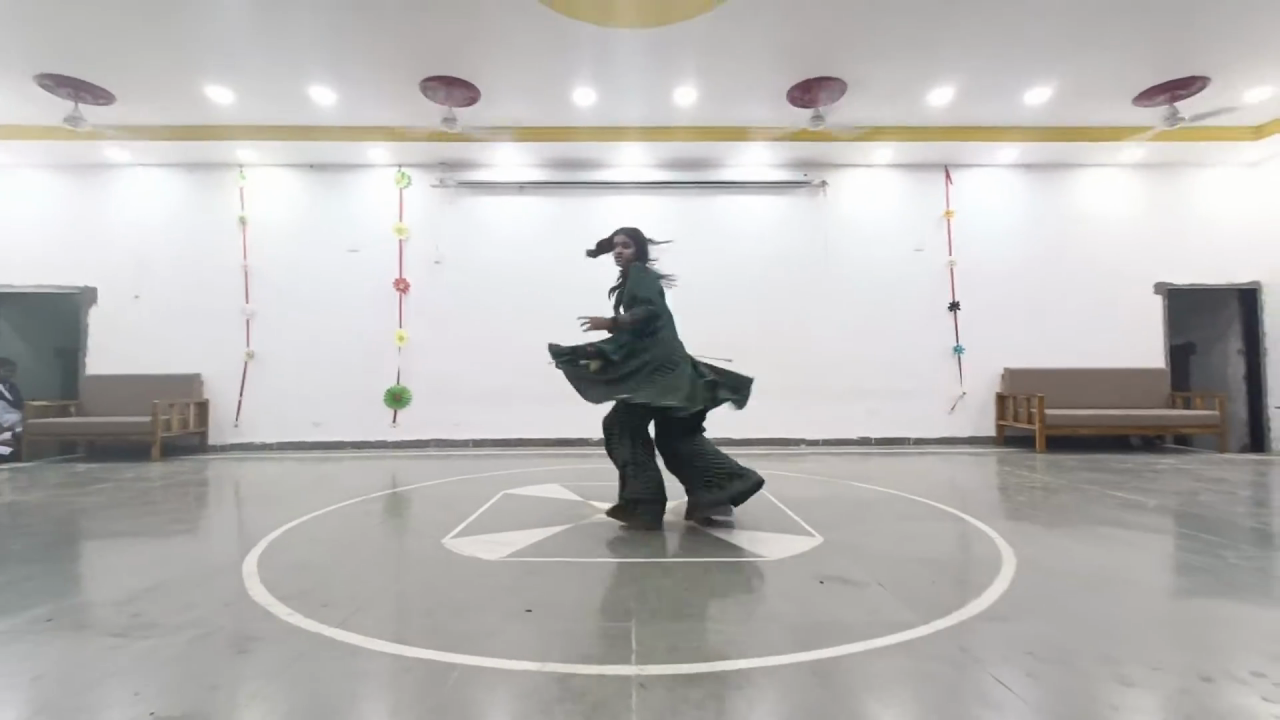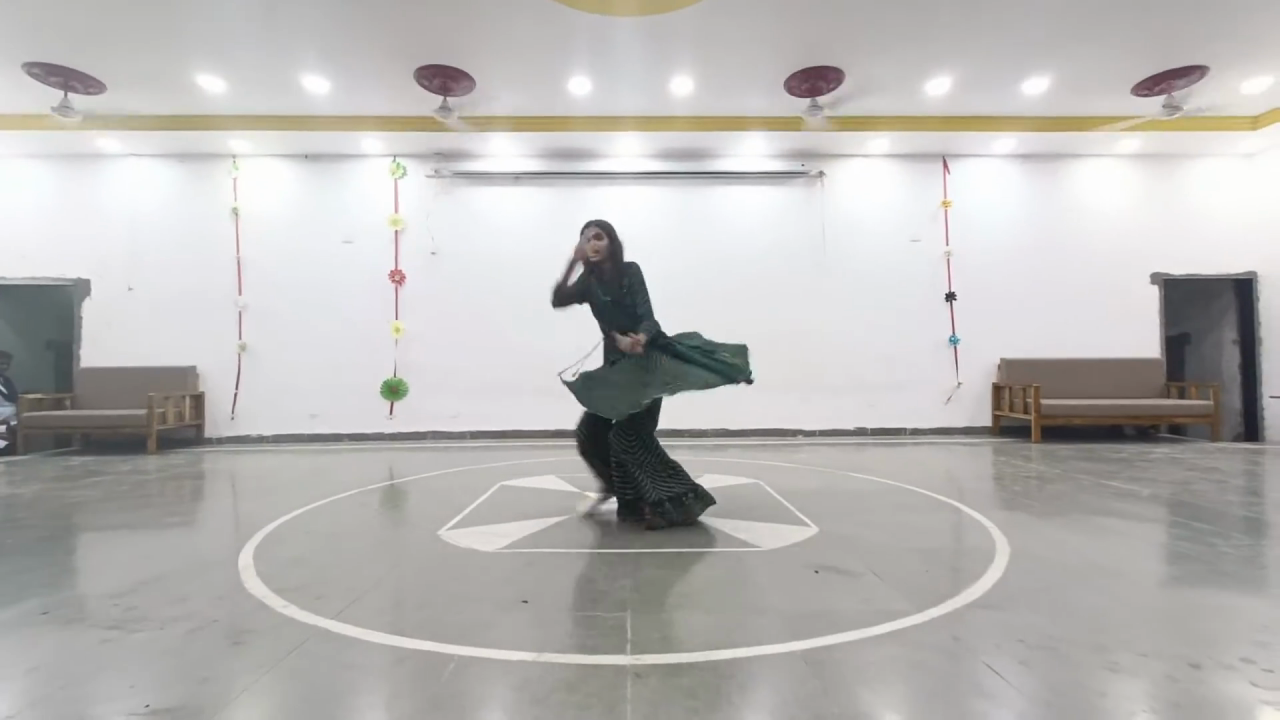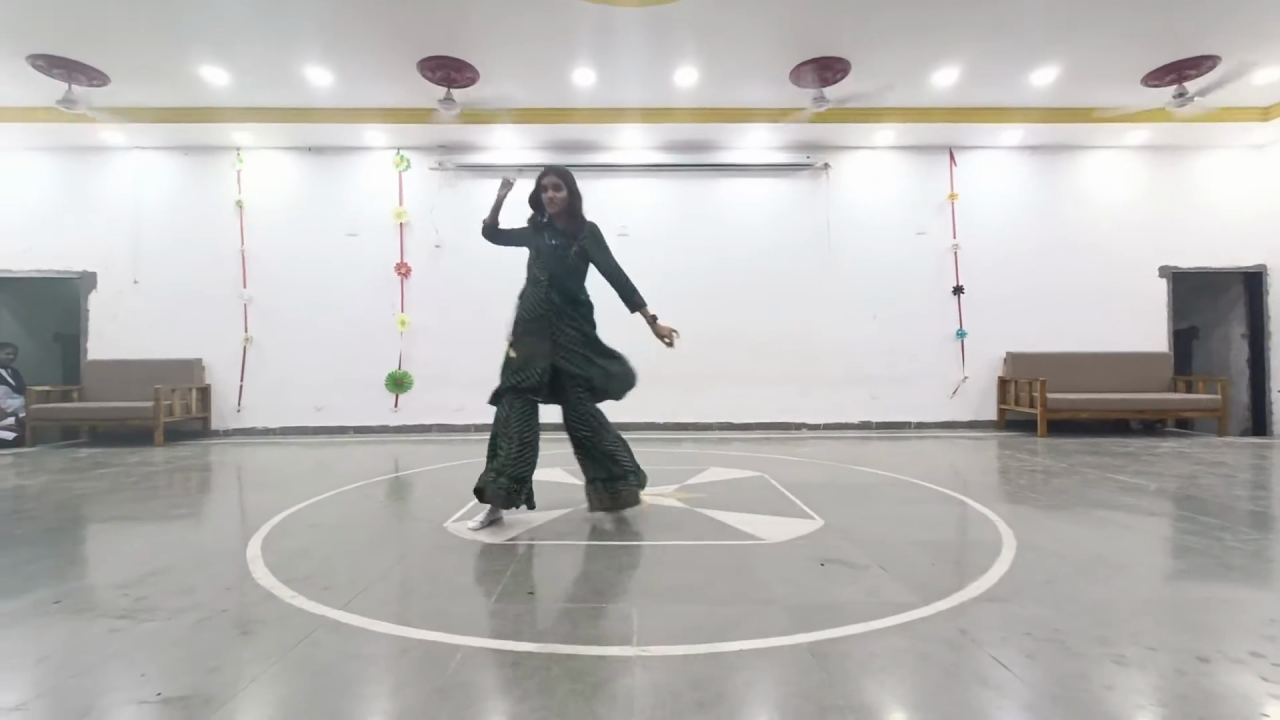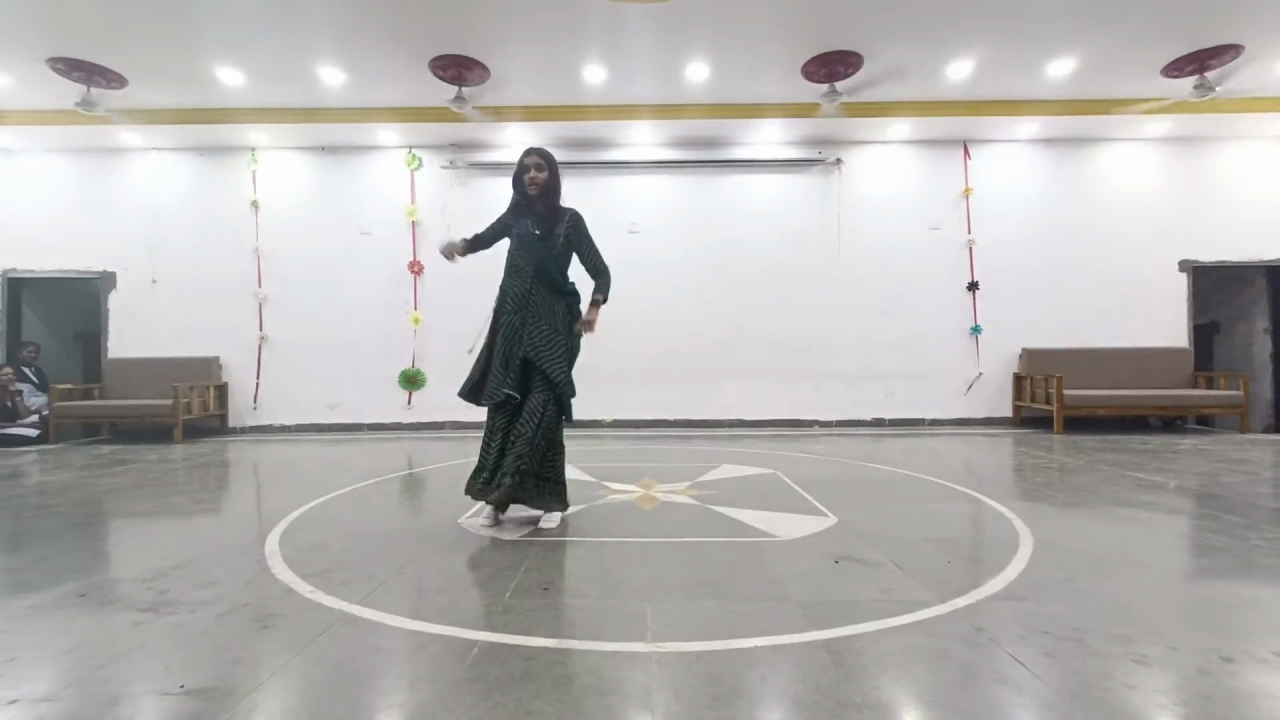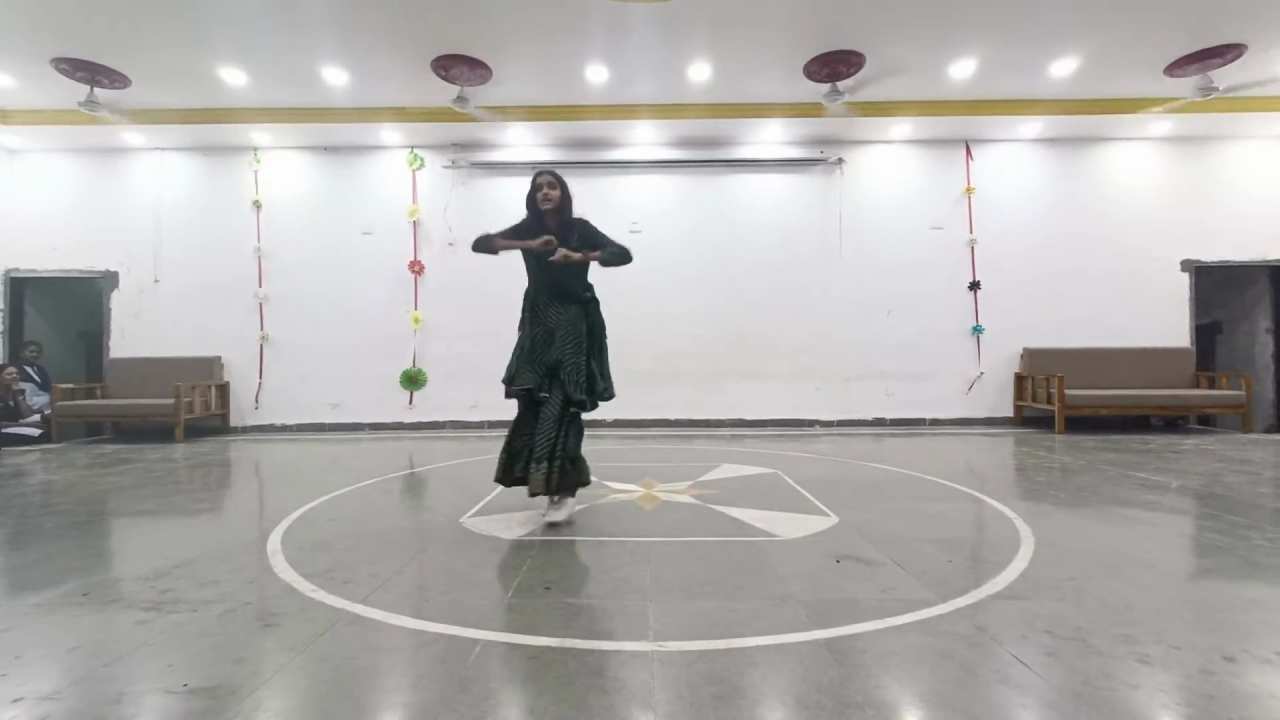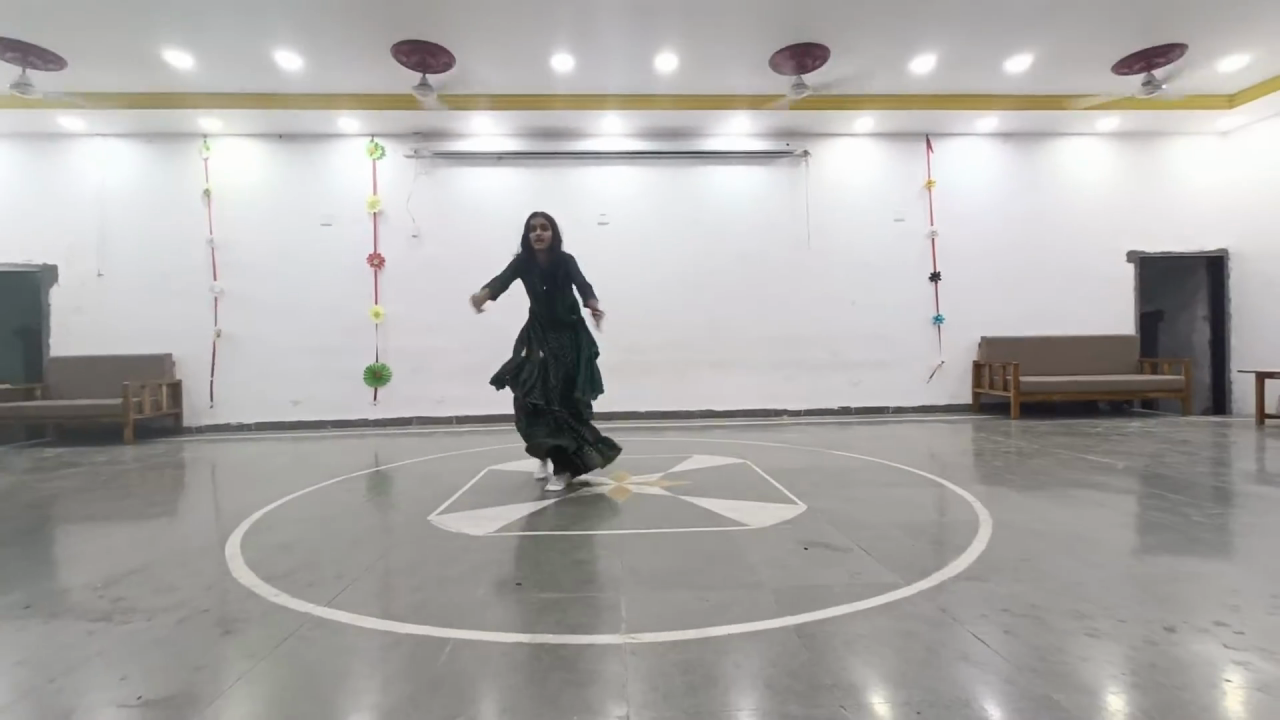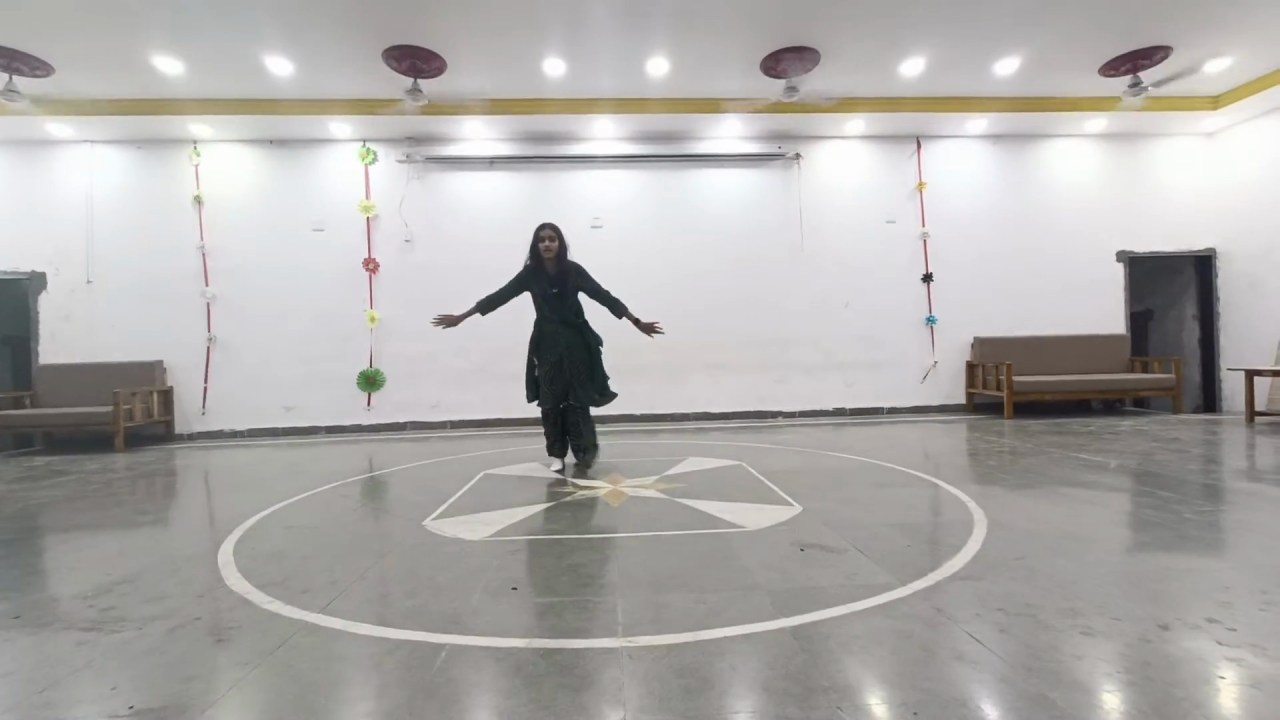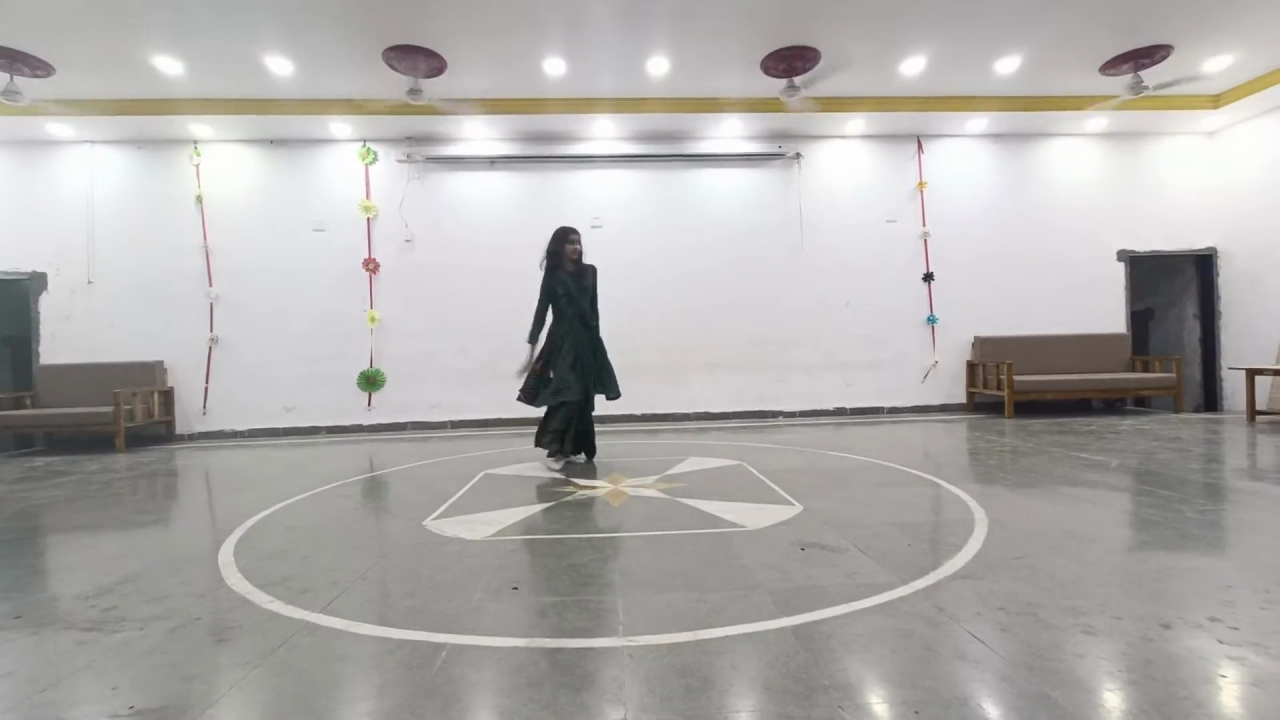
dt=0.4s
person 1, frame 1
left shoulder: (639, 272)
right shoulder: (634, 281)
left elbow: (652, 310)
left wrist: (611, 322)
left hip: (655, 361)
right hip: (666, 362)
left knee: (624, 428)
right knee: (678, 436)
left ankle: (643, 509)
right ankle: (711, 501)
person 1, frame 2
left shoulder: (630, 272)
right shoulder: (588, 282)
left elbow: (648, 319)
right elbow: (558, 301)
left wrist: (639, 339)
right wrist: (575, 262)
left hip: (648, 361)
right hip: (617, 363)
left knee: (628, 435)
right knee: (590, 432)
left ankle: (665, 505)
right ankle: (622, 485)
person 1, frame 3
left shoulder: (587, 233)
right shoulder: (536, 232)
left elbow: (616, 277)
right elbow: (491, 233)
left wrist: (651, 320)
right wrist: (502, 197)
left hip: (571, 329)
right hip: (531, 328)
left knee: (581, 411)
right knee: (515, 407)
left ankle: (616, 485)
right ankle: (496, 501)
person 1, frame 4
left shoulder: (568, 219)
right shoulder: (514, 217)
left elbow: (599, 271)
right elbow: (478, 241)
left wrist: (594, 308)
right wrist: (456, 247)
left hip: (553, 321)
right hip: (512, 317)
left knee: (543, 405)
right knee: (503, 403)
left ankle: (550, 499)
right ankle: (496, 495)
person 1, frame 5
left shoulder: (579, 228)
right shoulder: (528, 229)
left elbow: (623, 255)
right elbow: (479, 244)
left wrist: (582, 256)
right wrist: (528, 245)
left hip: (575, 320)
right hip: (538, 321)
left knee: (563, 399)
right knee: (533, 397)
left ankle: (562, 487)
right ankle: (548, 482)
person 1, frame 6
left shoulder: (565, 261)
right shoulder: (523, 263)
left elbow: (584, 287)
right elbow: (499, 283)
left wrist: (594, 310)
right wrist: (480, 298)
left hip: (569, 338)
right hip: (537, 337)
left knee: (562, 402)
right knee: (528, 398)
left ankle: (561, 468)
right ankle: (545, 454)
person 1, frame 7
left shoulder: (574, 271)
right shoulder: (530, 274)
left elbow: (604, 296)
right elbow: (499, 296)
left wrist: (637, 322)
right wrist: (460, 318)
left hip: (576, 341)
right hip: (547, 342)
left knee: (578, 399)
right knee: (550, 401)
left ankle: (583, 452)
right ankle: (557, 453)
person 1, frame 8
left shoulder: (589, 272)
right shoulder: (552, 277)
right elbow: (540, 315)
left wrist: (594, 337)
right wrist: (532, 354)
left hip: (586, 340)
right hip: (563, 341)
left knee: (584, 397)
right knee: (564, 398)
left ankle: (572, 449)
right ankle: (556, 451)
